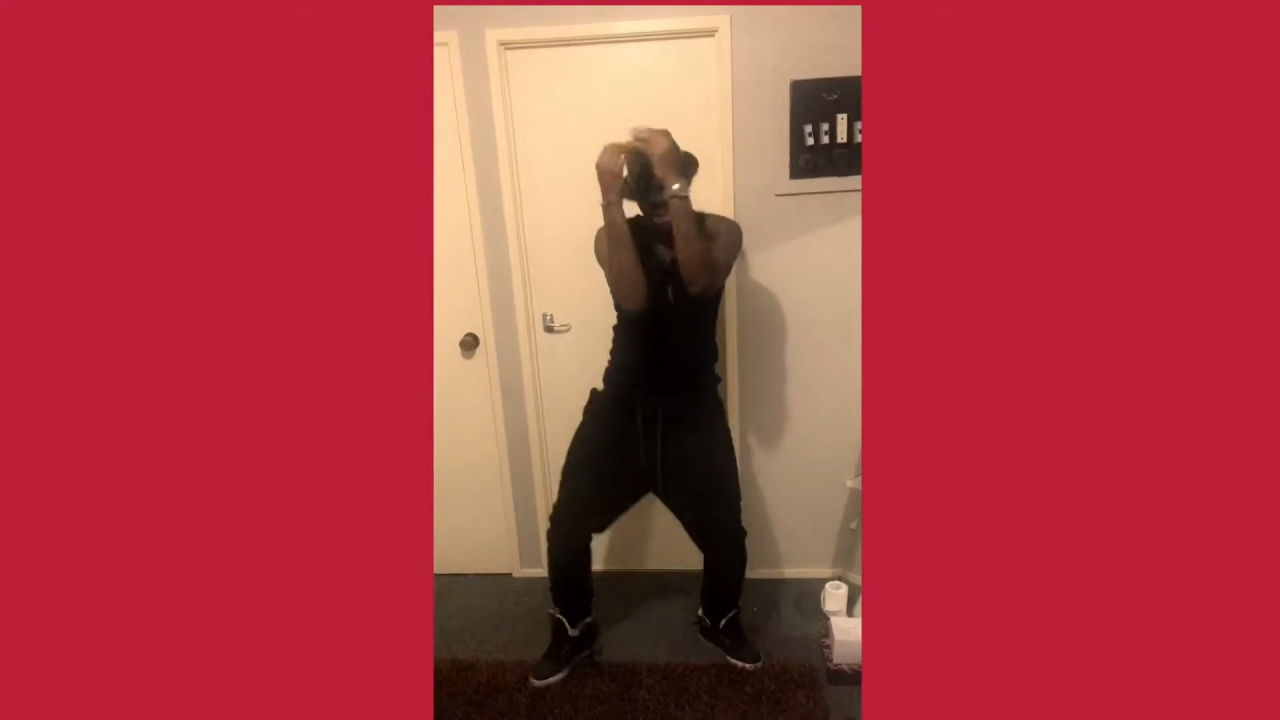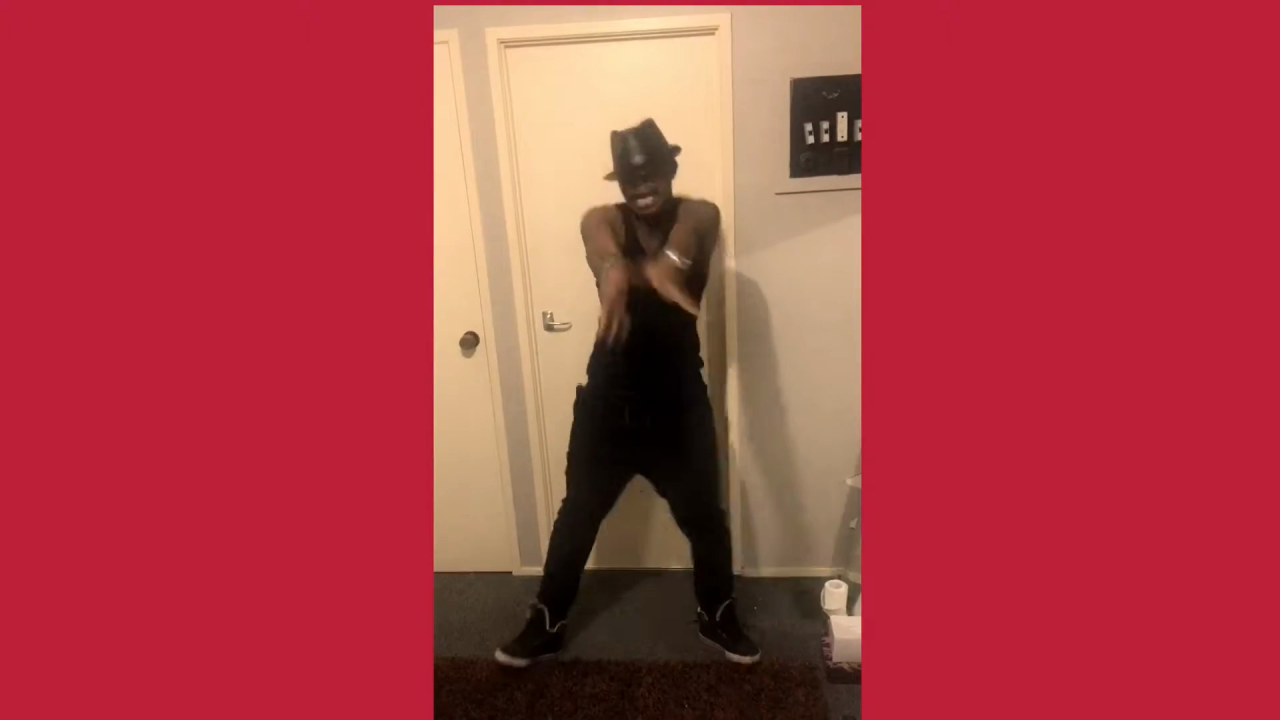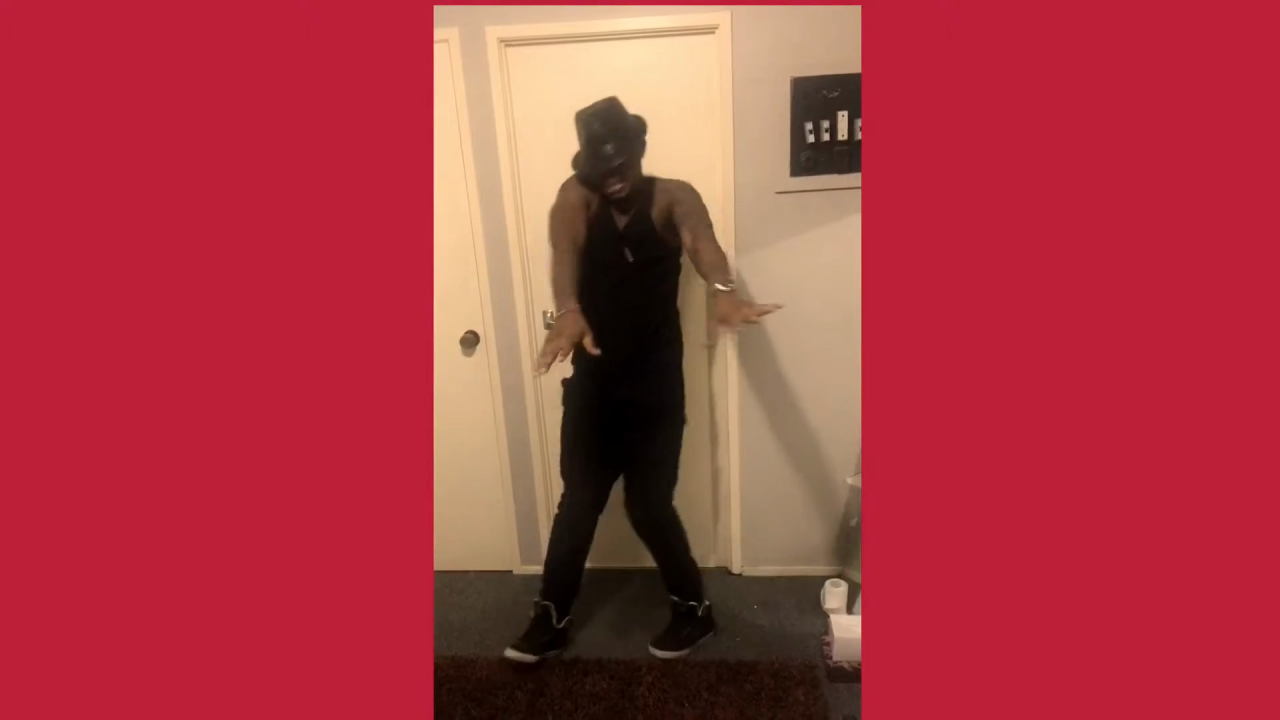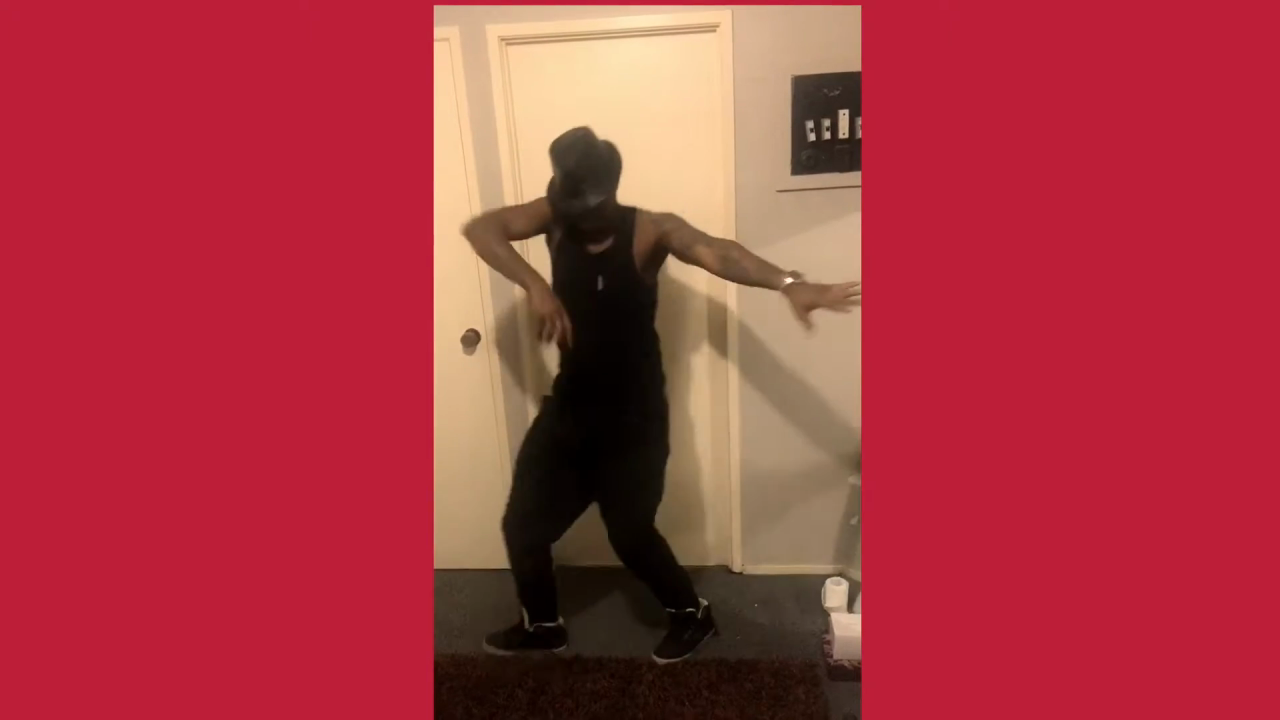
dt=0.2s
person 1, frame 1
left shoulder: (720, 232)
right shoulder: (612, 237)
left elbow: (699, 281)
right elbow: (633, 301)
left wrist: (670, 186)
right wrist: (610, 197)
left hip: (693, 414)
right hip: (620, 409)
left knee: (724, 534)
right knee: (569, 524)
left ankle: (719, 620)
right ankle: (574, 631)
person 1, frame 2
left shoulder: (699, 215)
right shoulder: (600, 221)
left elbow: (691, 246)
right elbow: (607, 261)
left wrist: (668, 265)
right wrist: (617, 280)
left hip: (678, 399)
right hip: (608, 396)
left knee: (703, 518)
right knee: (579, 514)
left ankle: (720, 614)
right ankle: (546, 623)
person 1, frame 3
left shoulder: (671, 197)
right shoulder: (578, 193)
left elbow: (697, 238)
right elbow: (565, 243)
left wrist: (724, 289)
right wrist: (567, 309)
left hip: (654, 385)
right hip: (592, 382)
left knee: (649, 507)
right knee: (578, 505)
left ankle: (692, 608)
right ankle: (550, 622)
person 1, frame 4
left shoulder: (651, 231)
right shoulder: (553, 217)
left elbow: (717, 254)
right elbow: (480, 228)
left wrist: (791, 283)
right wrist: (532, 283)
left hip: (632, 417)
right hip: (567, 409)
left knee: (632, 535)
right knee: (522, 522)
left ankle: (692, 613)
right ankle: (542, 623)
